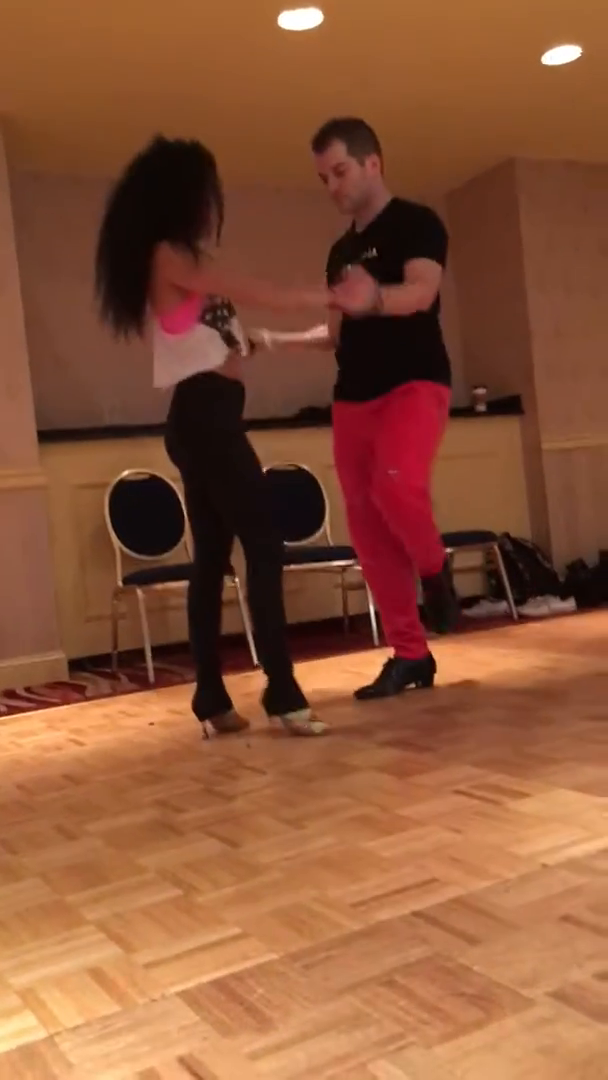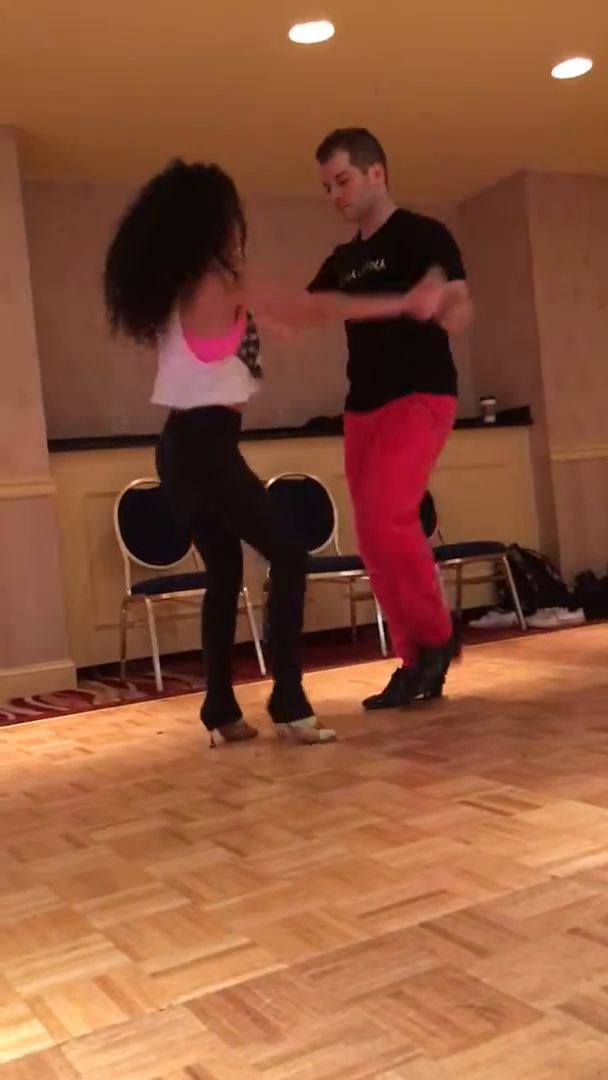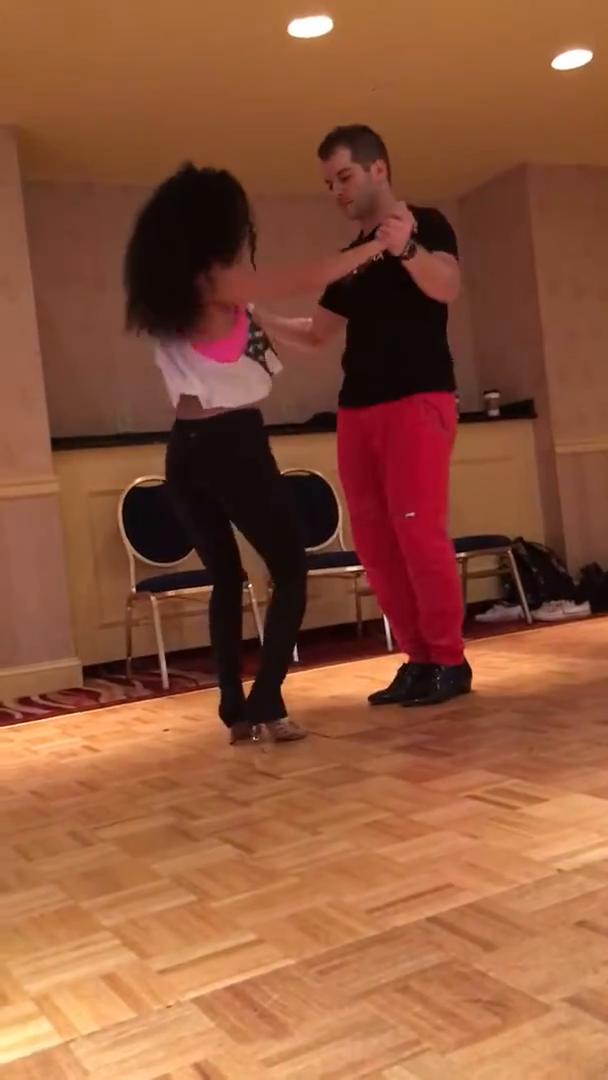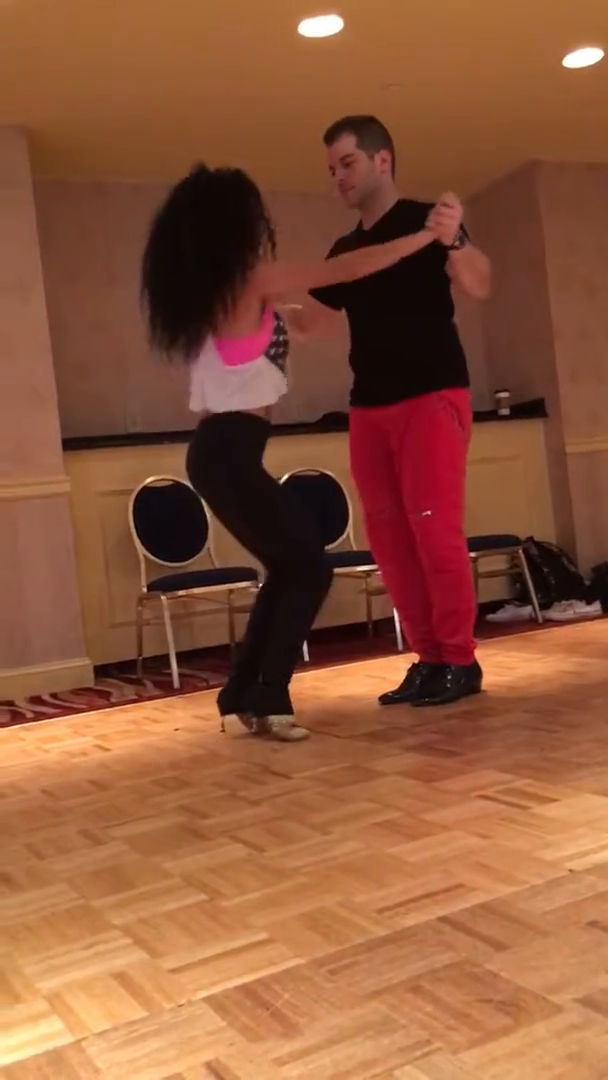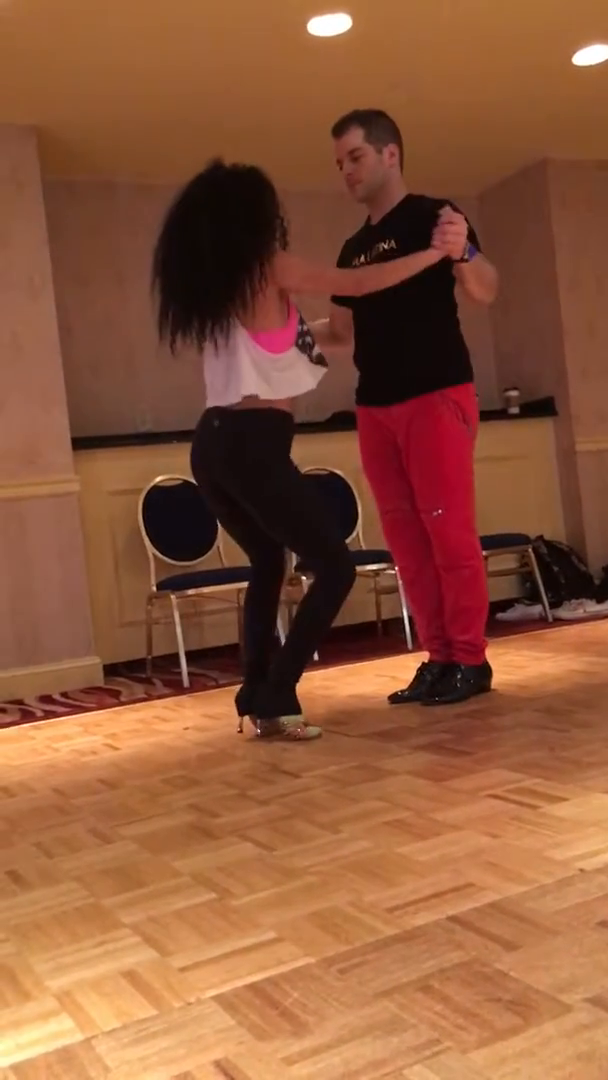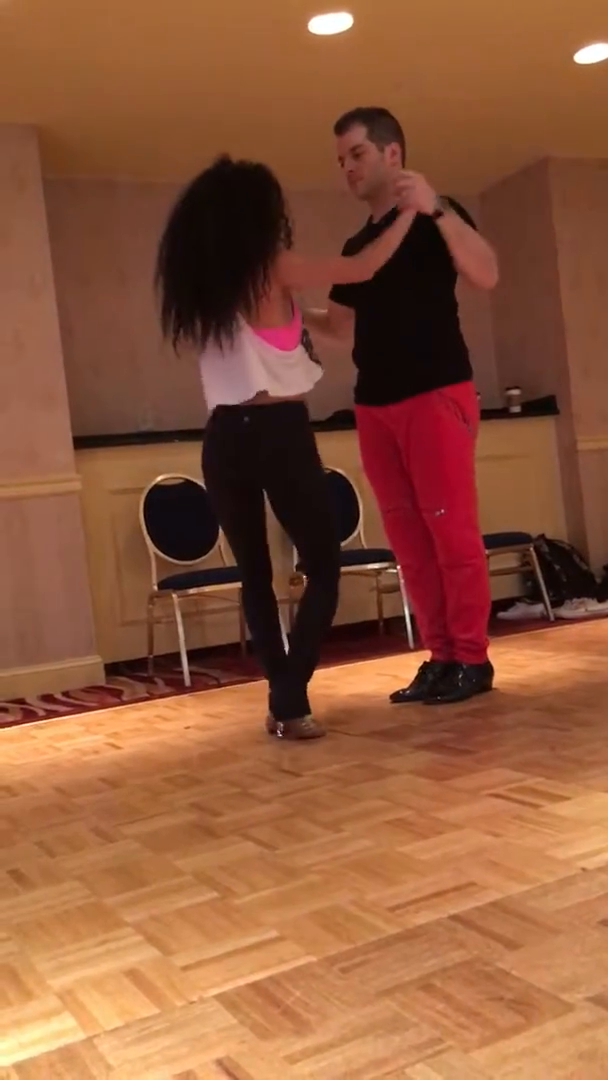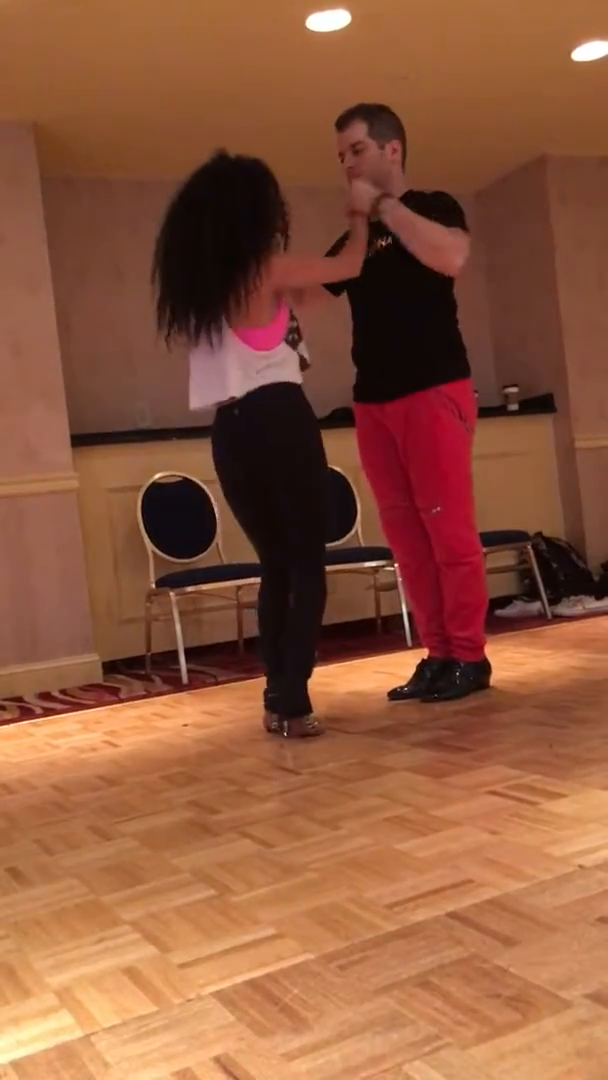
dt=0.3s
person 1, frame 1
left shoulder: (416, 223)
right shoulder: (340, 250)
left elbow: (422, 293)
left wrist: (375, 299)
right wrist: (275, 340)
left hip: (414, 385)
right hip: (352, 399)
left knee: (396, 486)
right knee: (368, 530)
left ankle: (434, 571)
right ankle: (409, 653)
person 1, frame 2
left shoulder: (422, 233)
right shoulder: (344, 259)
left elbow: (461, 315)
left wrist: (441, 304)
left hip: (420, 397)
right hip: (363, 408)
left knee: (386, 511)
right knee: (373, 538)
left ankle: (436, 634)
right ankle: (415, 662)
person 1, frame 3
left shoulder: (424, 225)
right shoulder: (349, 259)
left elbow: (446, 287)
right elbow: (318, 331)
left wrist: (405, 248)
right wrist: (255, 320)
left hip: (418, 400)
right hip: (357, 408)
left knee: (418, 529)
right knee: (373, 539)
left ankle: (449, 661)
right ankle: (418, 657)
person 1, frame 4
left shoulder: (424, 220)
right shoulder: (344, 251)
left elbow: (480, 285)
right elbow: (309, 317)
left wrist: (455, 241)
left hip: (432, 398)
right hip: (369, 407)
left knee: (435, 529)
right knee: (388, 537)
left ankle: (460, 660)
right ankle: (429, 658)
person 1, frame 5
left shoulder: (431, 216)
right shoulder: (354, 248)
left elbow: (485, 292)
right elbow: (340, 328)
left wrist: (462, 253)
left hip: (437, 396)
right hip: (375, 406)
left knee: (448, 528)
right knee: (404, 536)
left ankle: (470, 660)
right ankle: (439, 657)
person 1, frame 6
left shoulder: (433, 217)
right shoulder: (356, 245)
left elbow: (486, 274)
right elbow: (337, 321)
left wrist: (434, 208)
left hip: (436, 394)
right hip: (375, 404)
left knee: (451, 527)
right knee: (407, 535)
left ankle: (473, 659)
right ankle: (442, 657)
person 1, frame 7
left shoulder: (432, 209)
right shoulder: (352, 240)
left elbow: (452, 258)
left wrist: (382, 203)
left hip: (434, 392)
right hip: (374, 400)
left knee: (447, 525)
right knee: (404, 533)
left ankle: (468, 656)
right ankle: (438, 654)
person 2, frame 1
left shoulder: (170, 260)
right shoulder: (170, 255)
right elbow: (256, 294)
right wrist: (333, 295)
left hip: (196, 415)
right hip: (208, 413)
left knee: (211, 557)
right knee: (264, 547)
left ankle: (211, 700)
right ankle: (283, 692)
person 2, frame 2
left shoulder: (165, 286)
right shoulder: (220, 281)
right elbow: (311, 309)
right wrist: (406, 302)
left hip: (178, 445)
right hip: (207, 444)
left knee: (225, 573)
right knee: (288, 560)
left ankle: (222, 710)
right ankle: (289, 702)
person 2, frame 3
left shoulder: (170, 289)
right shoulder: (219, 281)
right elbow: (309, 279)
right wrist: (382, 243)
left hip: (186, 449)
right hip: (232, 443)
left knee: (226, 577)
right knee: (289, 569)
left ankle: (235, 707)
right ankle: (264, 701)
person 2, frame 4
left shoulder: (197, 290)
right shoulder: (251, 277)
right elbow: (348, 269)
right wrist: (426, 236)
left hip: (212, 449)
right hip: (232, 450)
left knee: (286, 567)
right knee: (312, 568)
left ankle: (243, 691)
right ankle: (267, 698)
person 2, frame 5
left shoulder: (206, 284)
right shoulder: (270, 270)
right elbow: (360, 284)
right wrist: (438, 252)
left hip: (212, 444)
right hip: (255, 443)
left knee: (268, 564)
right knee: (335, 567)
left ankle: (258, 693)
right ankle: (275, 696)
person 2, frame 6
left shoulder: (200, 285)
right shoulder: (274, 268)
right elbow: (361, 269)
right wrist: (407, 216)
left hip: (223, 437)
right hip: (279, 430)
left knee: (254, 570)
right knee: (322, 567)
left ankle: (282, 695)
right ankle: (291, 700)
person 2, frame 7
left shoulder: (197, 277)
right shoulder: (266, 266)
right elbow: (348, 267)
right wrist: (361, 217)
left hip: (231, 431)
right hip: (280, 418)
left knee: (277, 566)
right knee: (306, 562)
left ankle: (278, 694)
right ankle: (292, 700)
